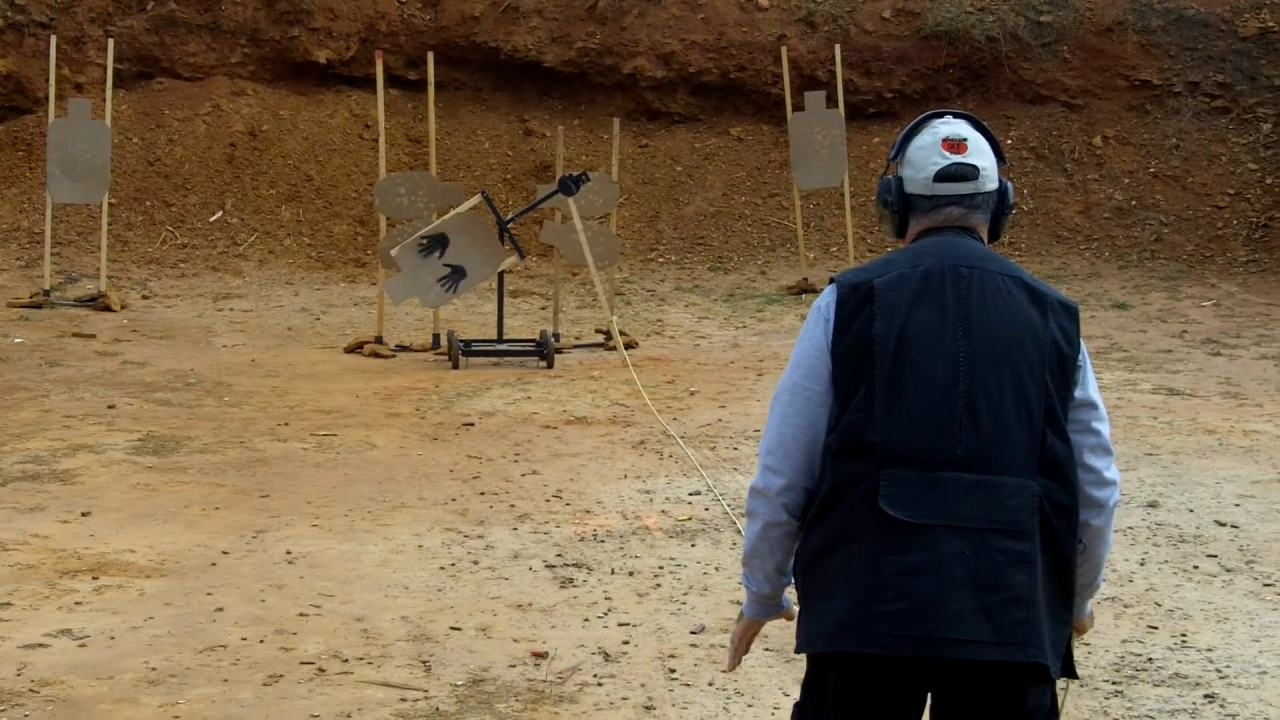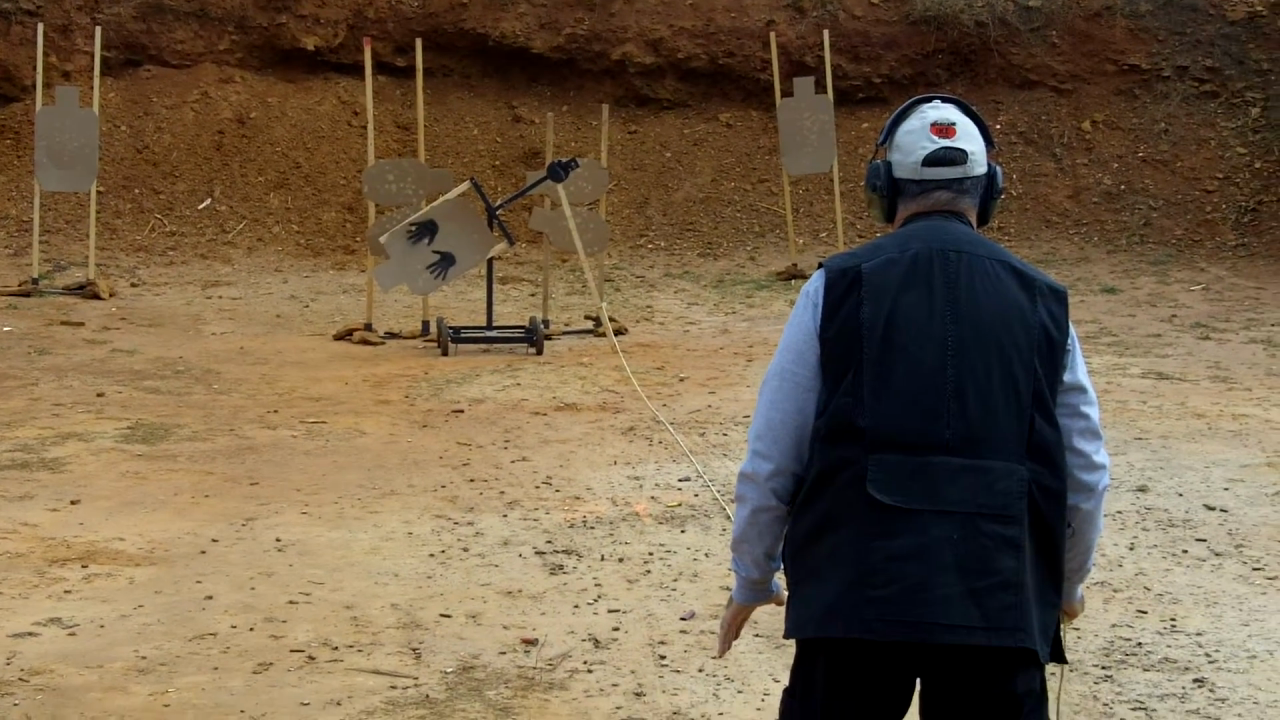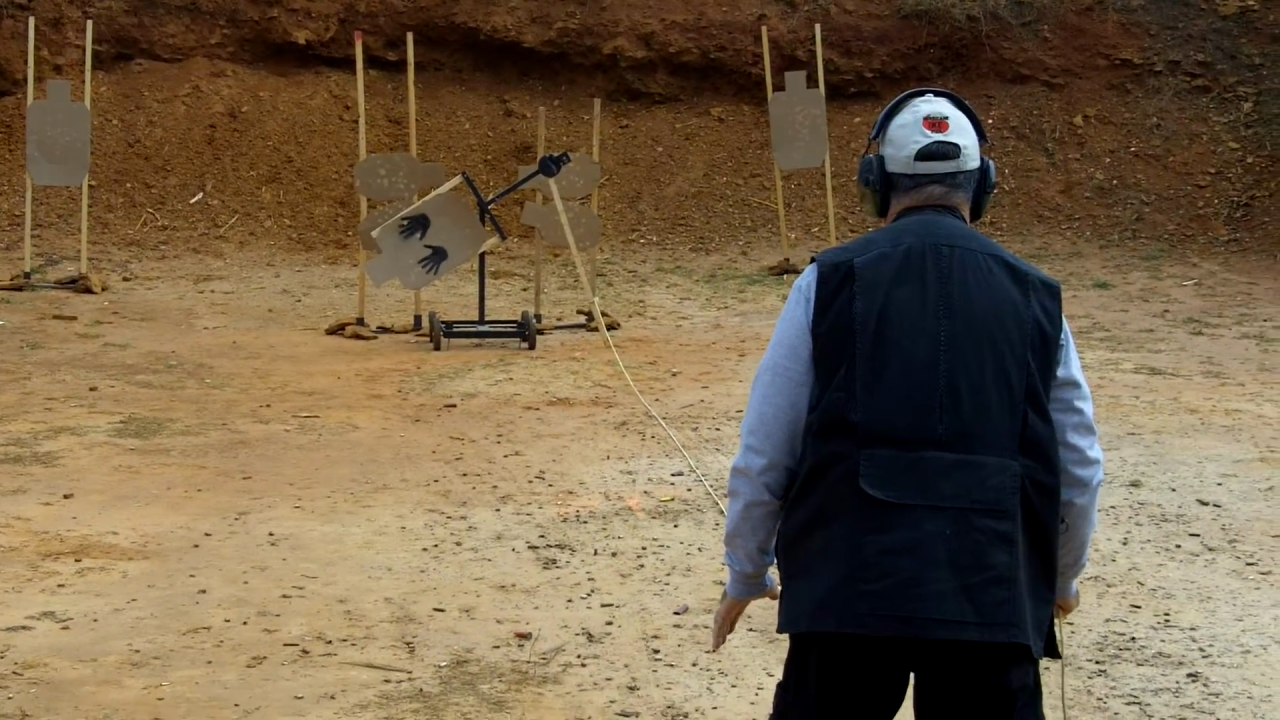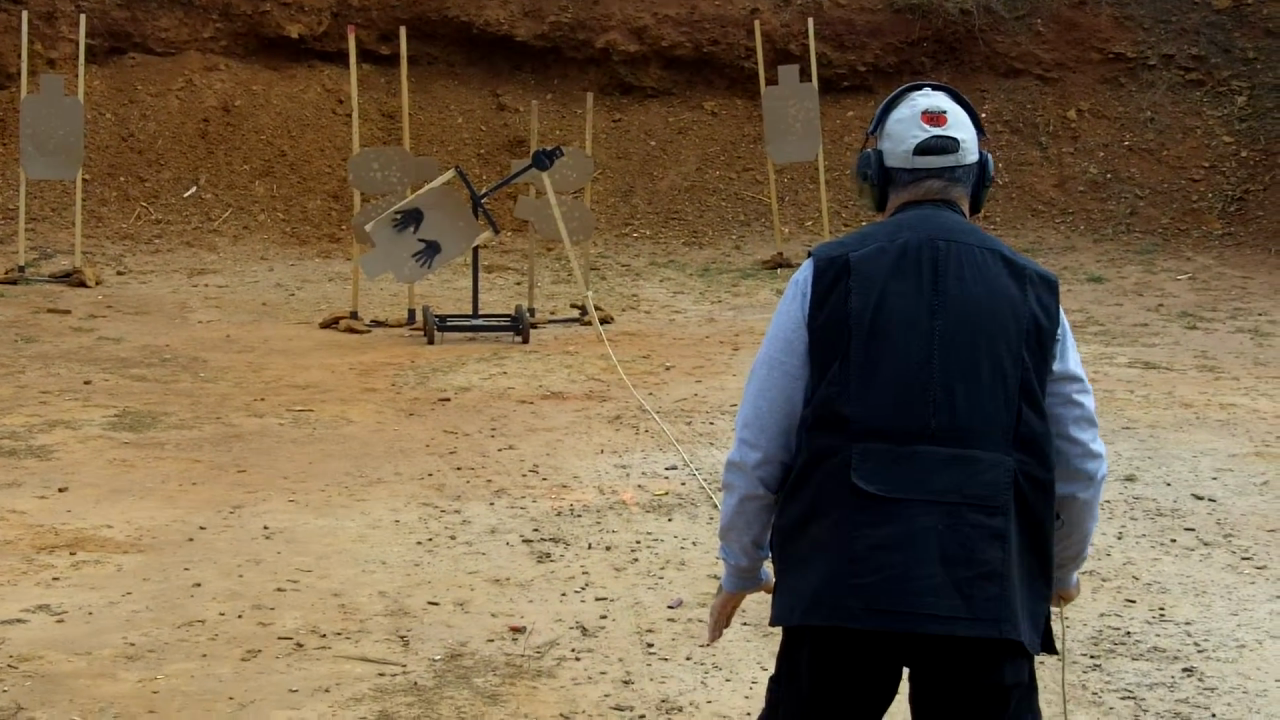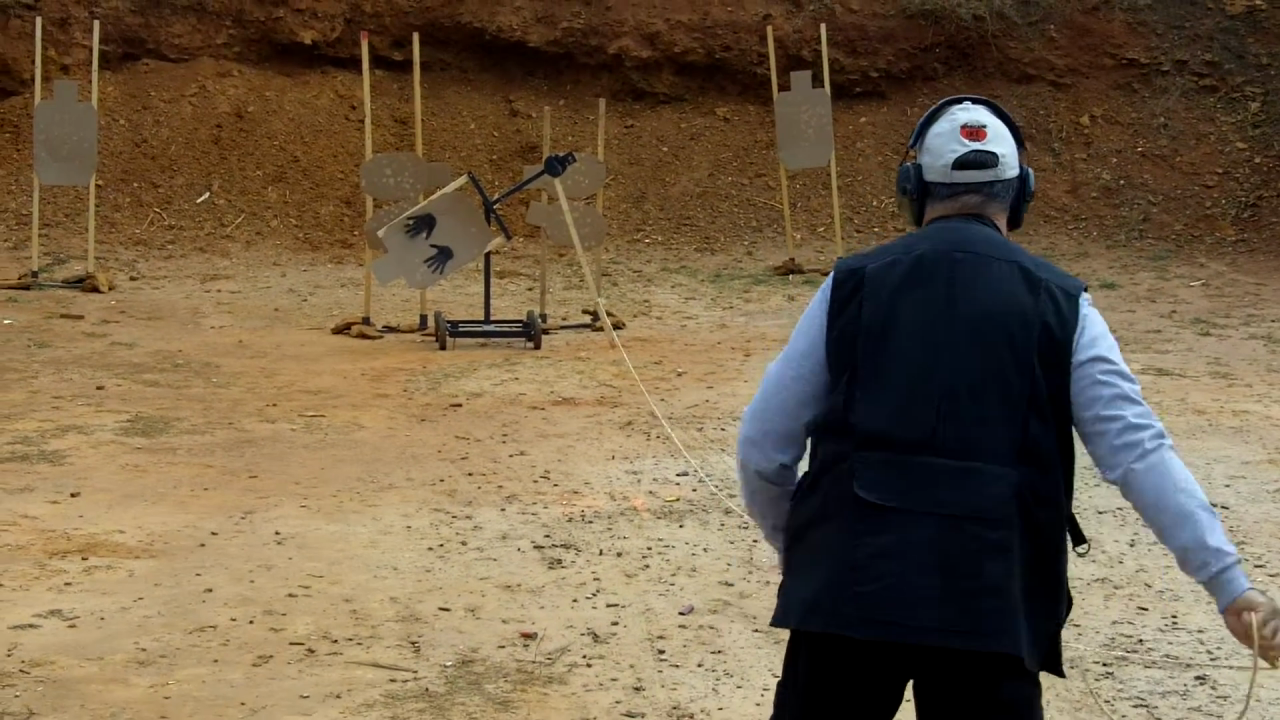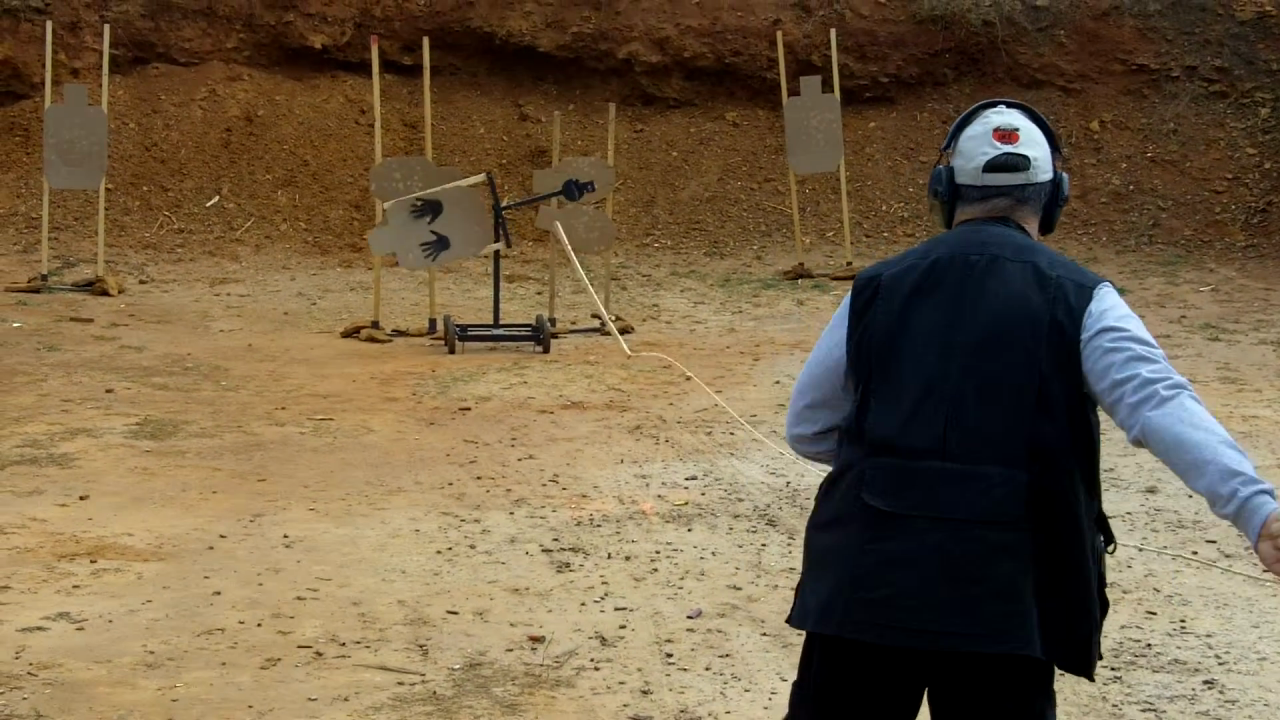
dt=0.2s
person 1, frame 1
left shoulder: (850, 301)
right shoulder: (1053, 316)
left elbow: (782, 475)
right elbow: (1096, 487)
left wrist: (762, 593)
right wrist: (1076, 597)
left hip: (866, 606)
right hip: (1009, 613)
person 1, frame 2
left shoulder: (839, 285)
right shoulder: (1042, 300)
left elbow: (771, 459)
right elbow: (1084, 472)
left wrist: (752, 578)
right wrist: (1066, 582)
left hip: (856, 590)
right hip: (998, 596)
person 1, frame 3
left shoulder: (831, 280)
right shoulder: (1034, 295)
left elbow: (764, 454)
right elbow: (1078, 465)
left wrist: (746, 572)
right wrist: (1061, 575)
left hip: (850, 583)
right hip: (992, 588)
person 1, frame 4
left shoulder: (828, 274)
right shoulder: (1032, 289)
left elbow: (759, 446)
right elbow: (1078, 461)
left wrist: (740, 565)
right wrist: (1062, 569)
left hip: (844, 575)
right hip: (984, 582)
person 1, frame 5
left shoulder: (855, 285)
right shoulder: (1060, 303)
left elbow: (762, 442)
right elbow: (1138, 448)
left wrist: (796, 549)
right wrist: (1228, 580)
left hip: (856, 585)
right hip: (988, 595)
person 1, frame 6
left shoulder: (878, 289)
right shoulder: (1079, 299)
left elbow: (807, 427)
right elbow: (1160, 403)
left hip: (866, 583)
right hip: (1001, 597)
